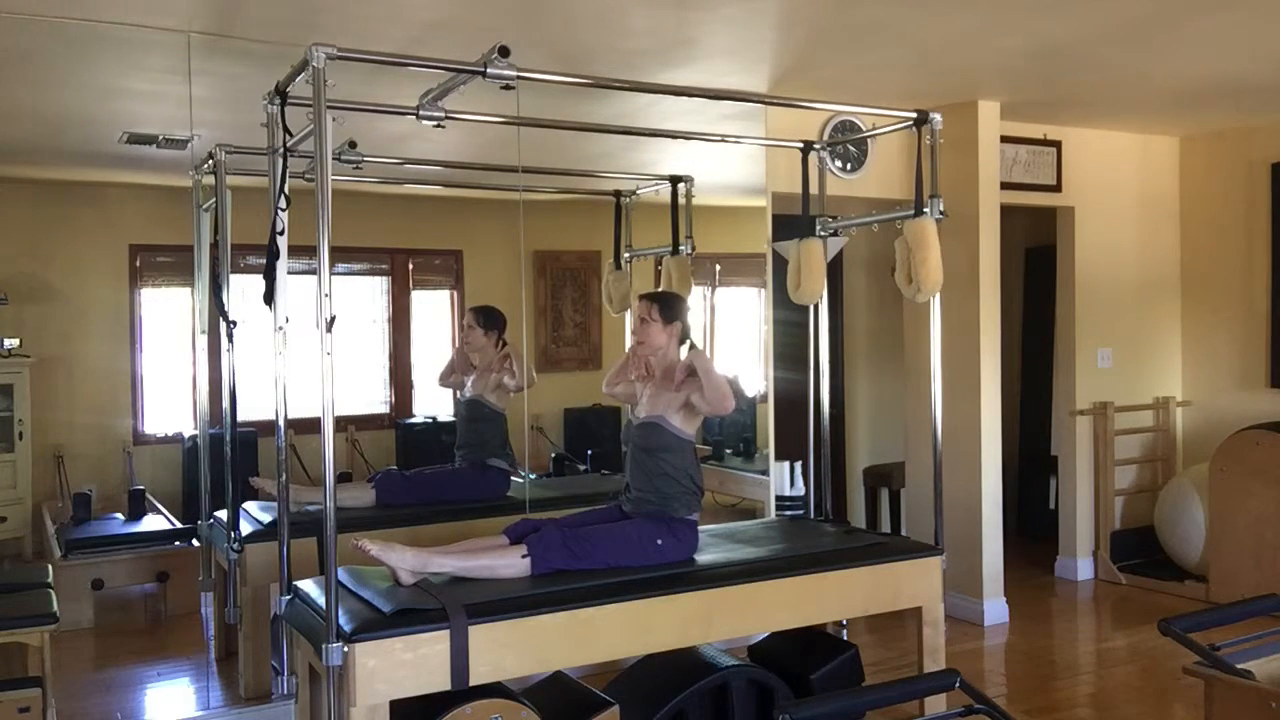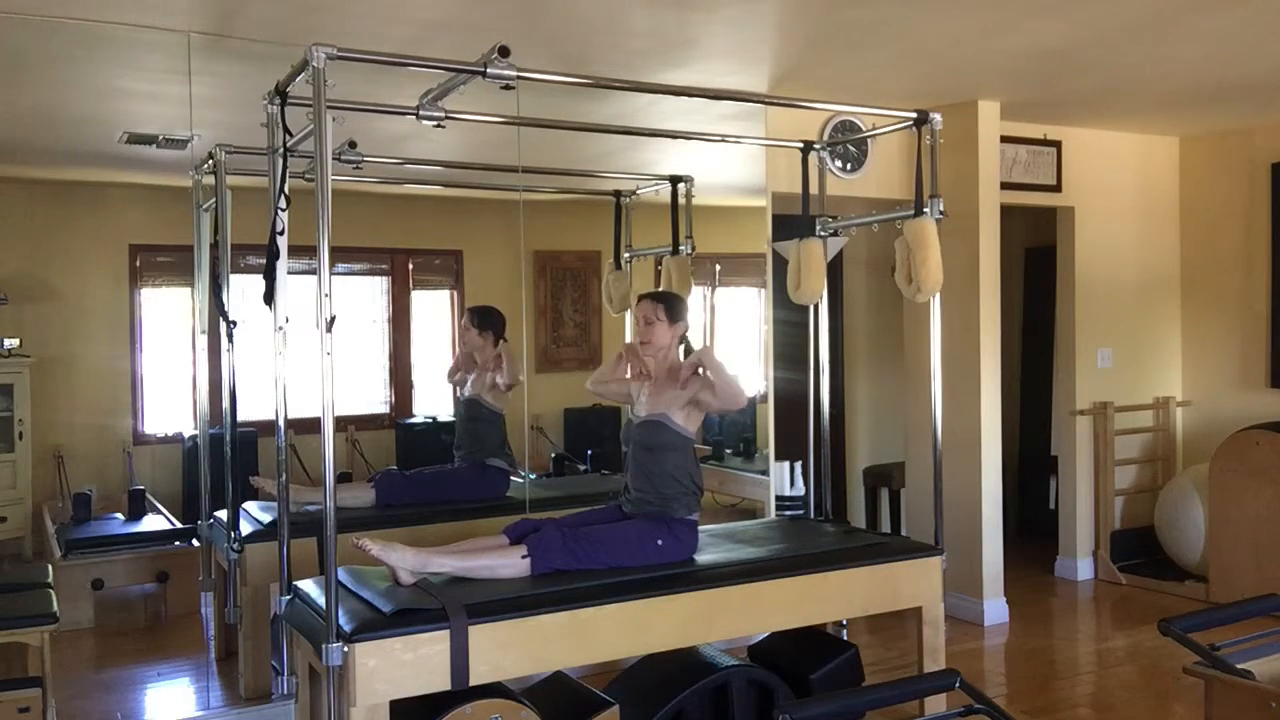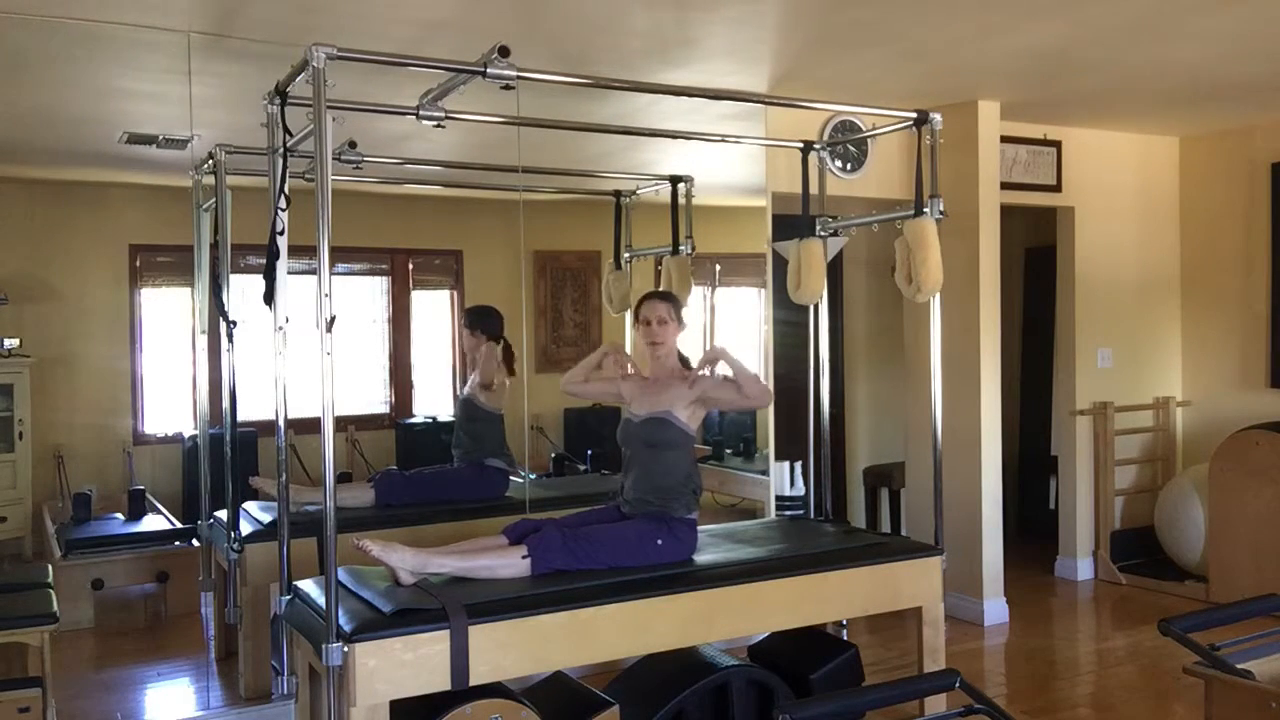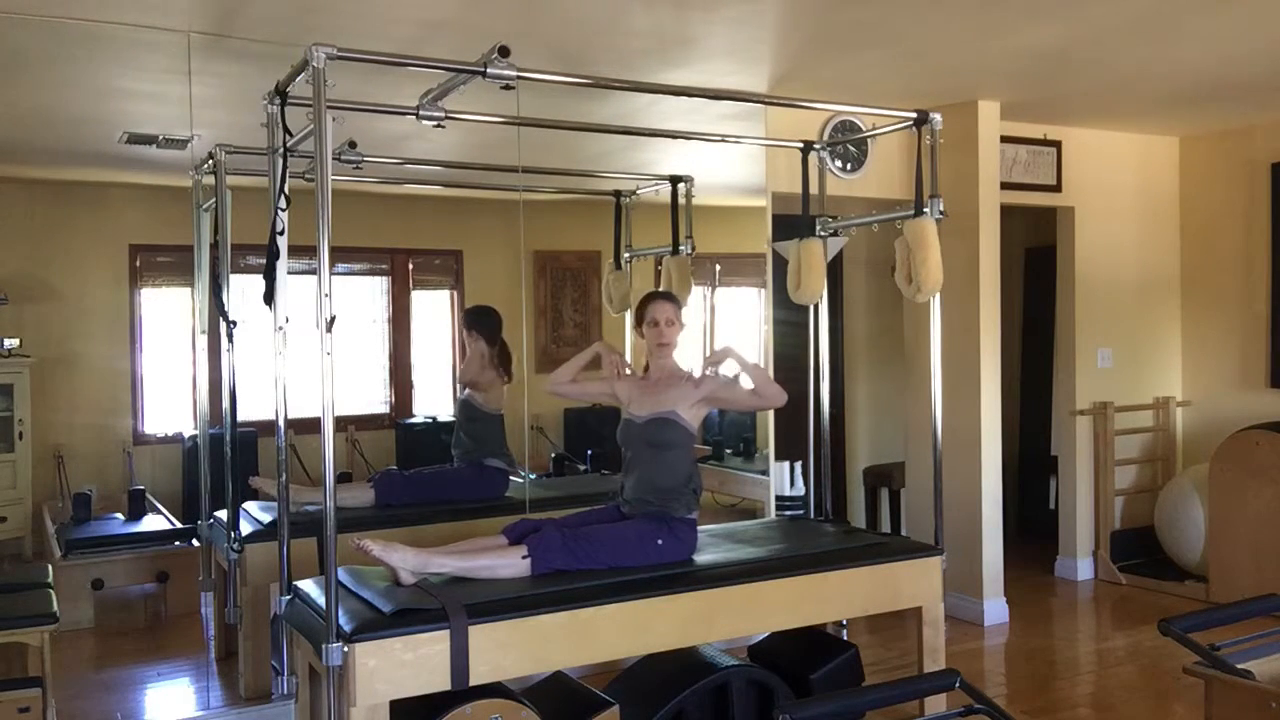
dt=0.2s
person 1, frame 1
left shoulder: (688, 389)
right shoulder: (647, 386)
left elbow: (724, 405)
right elbow: (610, 387)
left wrist: (699, 359)
right wrist: (633, 354)
left hip: (670, 529)
right hip: (631, 512)
left knee: (556, 547)
right knee: (533, 530)
left ankle: (422, 562)
right ankle: (420, 562)
person 1, frame 2
left shoulder: (690, 387)
right shoulder: (642, 386)
left elbow: (736, 400)
right elbow: (595, 384)
left wrist: (706, 357)
right wrist: (626, 352)
left hip: (670, 529)
right hip: (630, 513)
left knee: (555, 548)
right knee: (532, 530)
left ankle: (421, 562)
right ankle: (419, 562)
person 1, frame 3
left shoulder: (696, 386)
right shoulder: (632, 386)
left elbow: (761, 396)
right elbow: (569, 384)
left wrist: (722, 355)
right wrist: (604, 351)
left hip: (669, 529)
right hip: (628, 513)
left knee: (555, 548)
right knee: (531, 530)
left ankle: (422, 563)
right ankle: (419, 561)
person 1, frame 4
left shoulder: (699, 388)
right shoulder: (627, 387)
left elbow: (776, 398)
right elbow: (556, 384)
left wrist: (733, 355)
right wrist: (596, 350)
left hip: (669, 529)
right hip: (628, 513)
left knee: (555, 548)
right knee: (532, 530)
left ankle: (424, 563)
right ankle: (419, 561)
person 2, frame 1
left shoulder: (500, 375)
right shoulder: (473, 376)
left elbow: (525, 381)
right elbow: (443, 380)
left wrist: (511, 350)
right wrist: (458, 354)
left hip: (489, 474)
right hip: (469, 469)
left knee: (402, 486)
right knee: (392, 479)
left ankle: (299, 496)
right ankle: (301, 494)
person 2, frame 2
left shoulder: (495, 376)
right shoulder: (475, 374)
left elbow: (512, 379)
right elbow: (452, 377)
left wrist: (504, 349)
right wrist: (462, 354)
left hip: (488, 474)
right hip: (468, 468)
left knee: (401, 487)
right knee: (392, 480)
left ankle: (299, 496)
right ankle: (301, 494)
person 2, frame 3
left shoulder: (490, 376)
right shoulder: (479, 374)
left elbow: (484, 379)
left wrist: (490, 349)
right wrist: (474, 353)
left hip: (486, 475)
right hip: (470, 468)
left knee: (400, 486)
right knee: (392, 479)
left ankle: (299, 496)
right ankle: (300, 493)
person 2, frame 4
left shoulder: (487, 377)
right shoulder: (487, 372)
left elbow: (465, 378)
left wrist: (478, 350)
left hip: (486, 475)
right hip: (472, 468)
left knee: (399, 486)
right knee: (393, 479)
left ankle: (299, 496)
right ankle: (301, 493)
